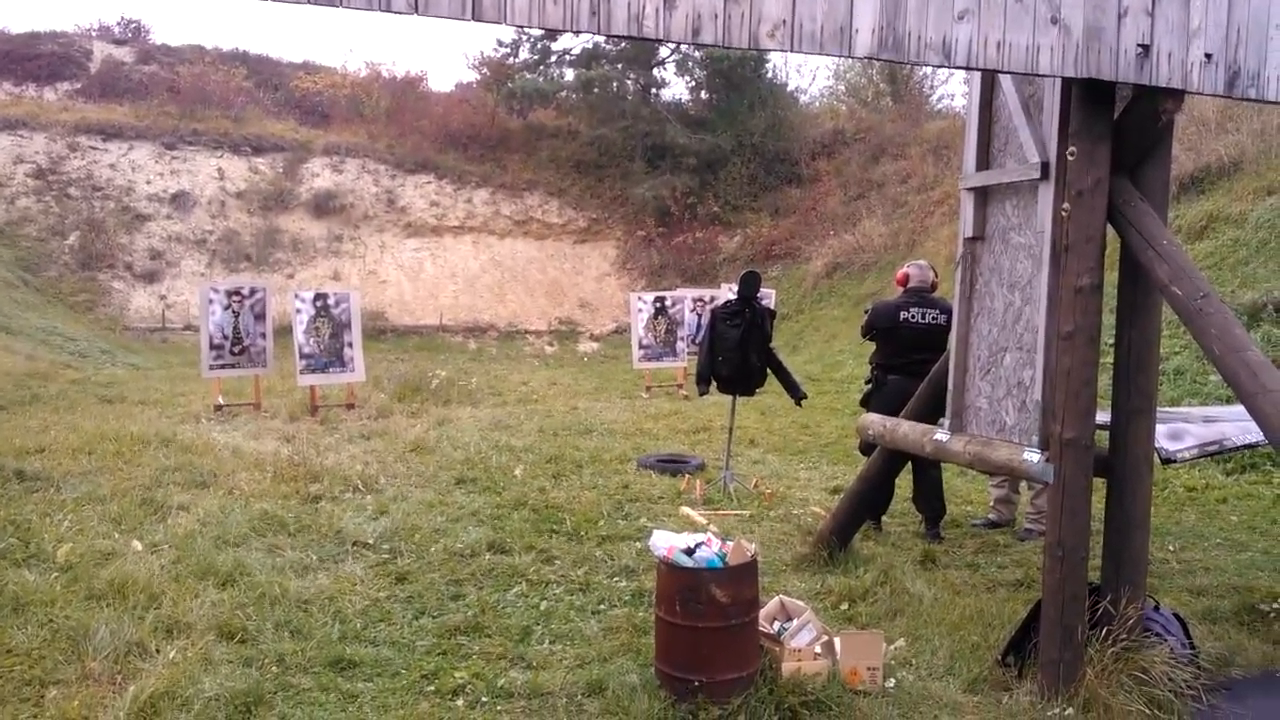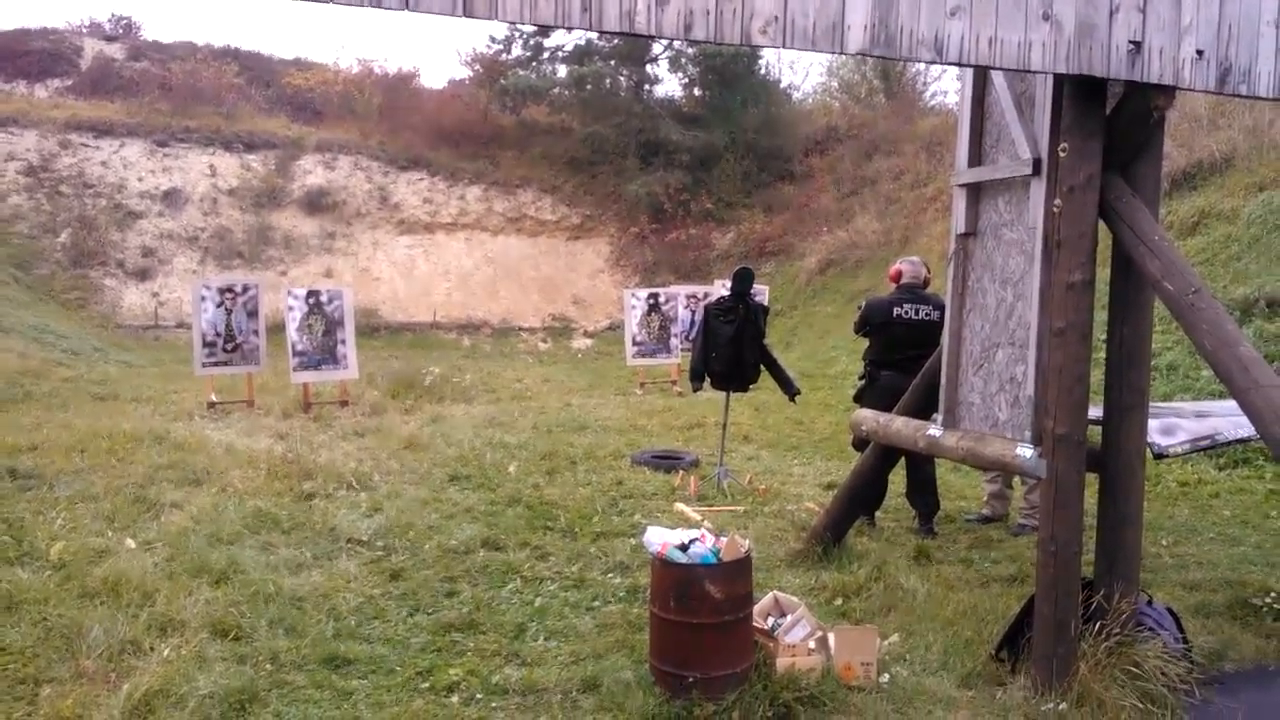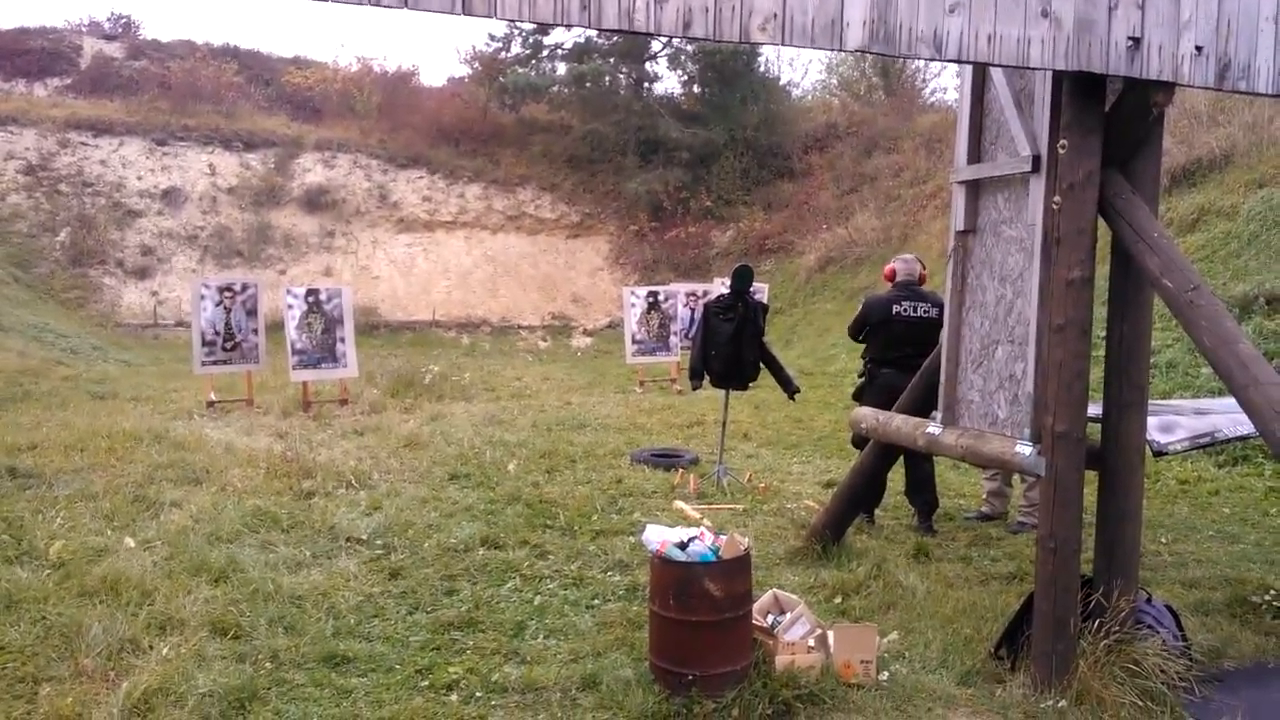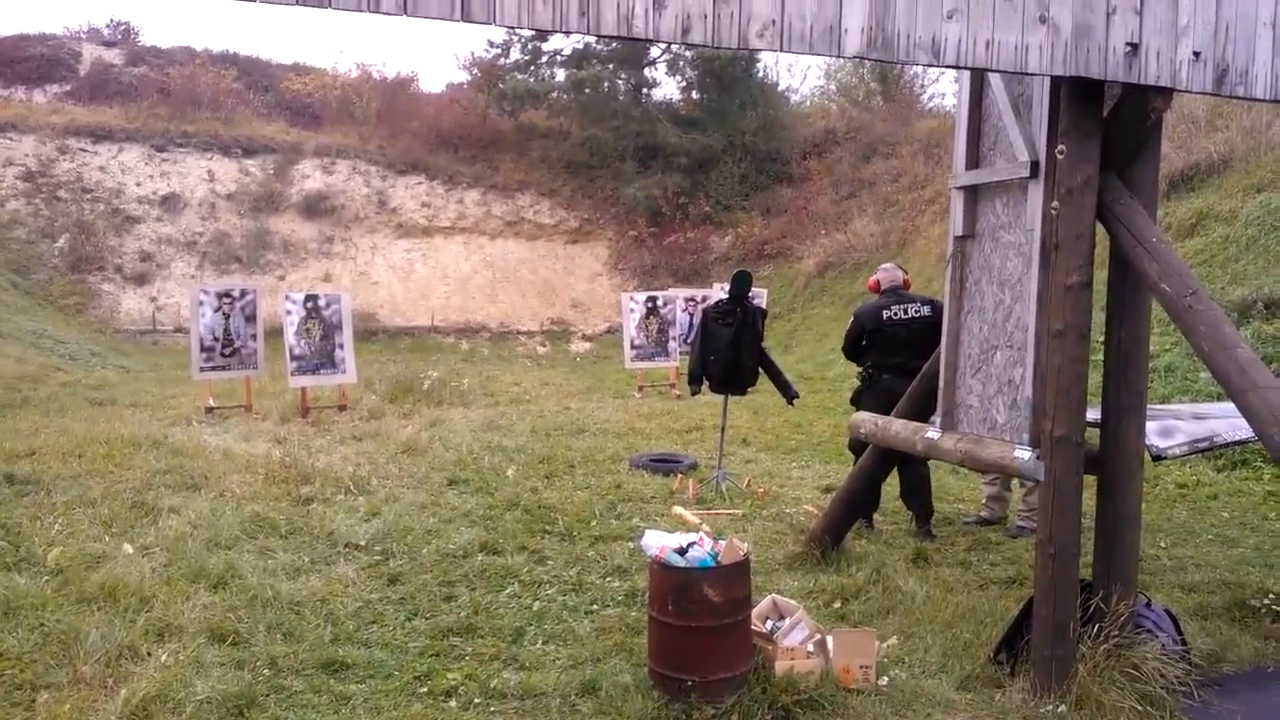
dt=0.3s
person 1, frame 1
left shoulder: (884, 309)
right shoulder: (947, 312)
left elbow: (866, 332)
left hip: (890, 389)
right knee: (927, 457)
left ankle: (873, 516)
right ankle: (932, 524)
person 1, frame 2
left shoulder: (878, 306)
right shoulder: (939, 308)
left elbow: (859, 329)
right elbow: (946, 341)
left hip: (883, 385)
right knee: (921, 453)
left ankle: (866, 512)
right ankle: (926, 519)
person 1, frame 3
left shoulder: (876, 304)
right shoulder: (938, 306)
left elbow: (854, 333)
left hip: (882, 383)
right knee: (919, 451)
left ankle: (865, 510)
right ankle: (924, 517)
person 1, frame 4
left shoulder: (866, 313)
right shoulder: (931, 307)
left elbow: (849, 350)
left hip: (879, 389)
left knee: (868, 453)
right knee: (914, 455)
left ankle: (864, 515)
right ankle: (923, 521)
